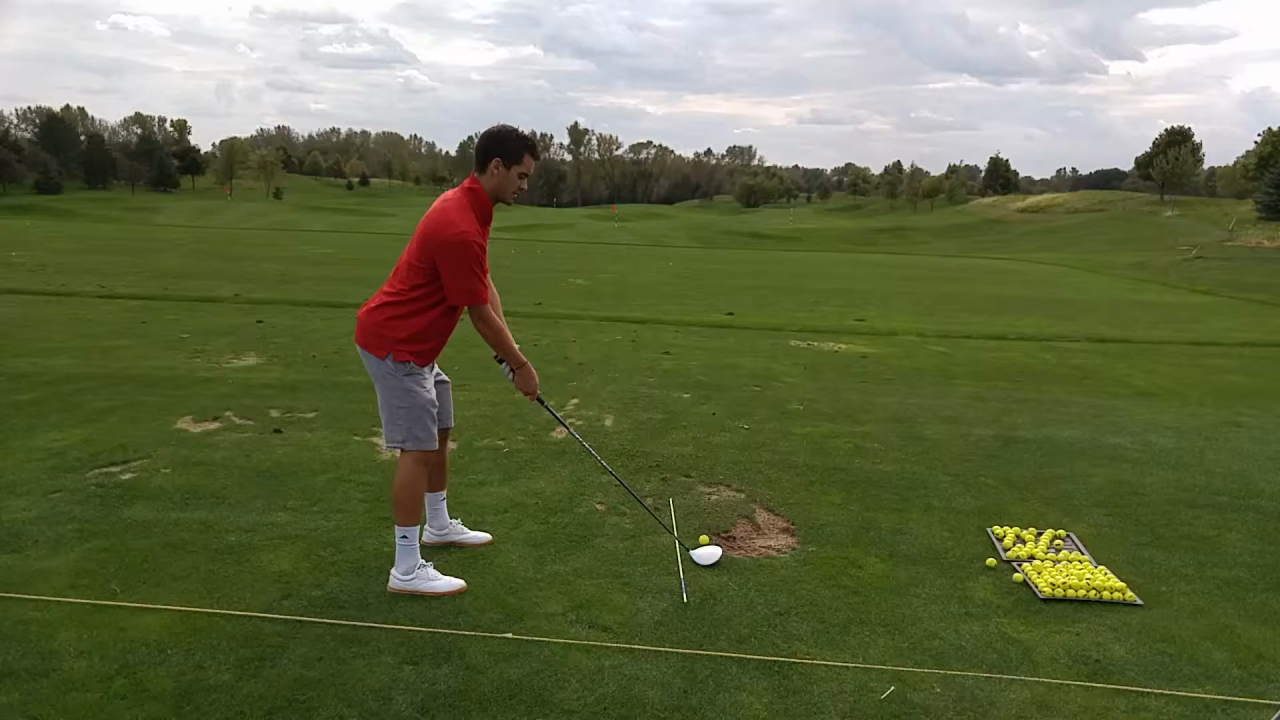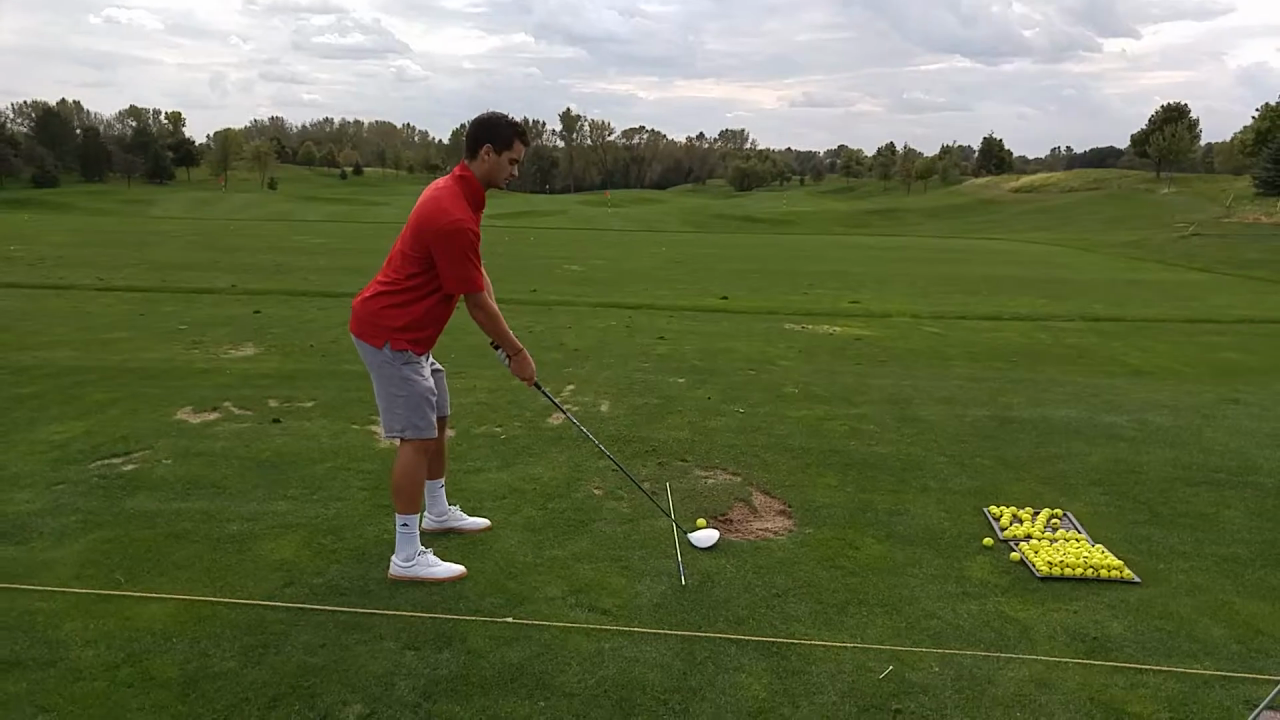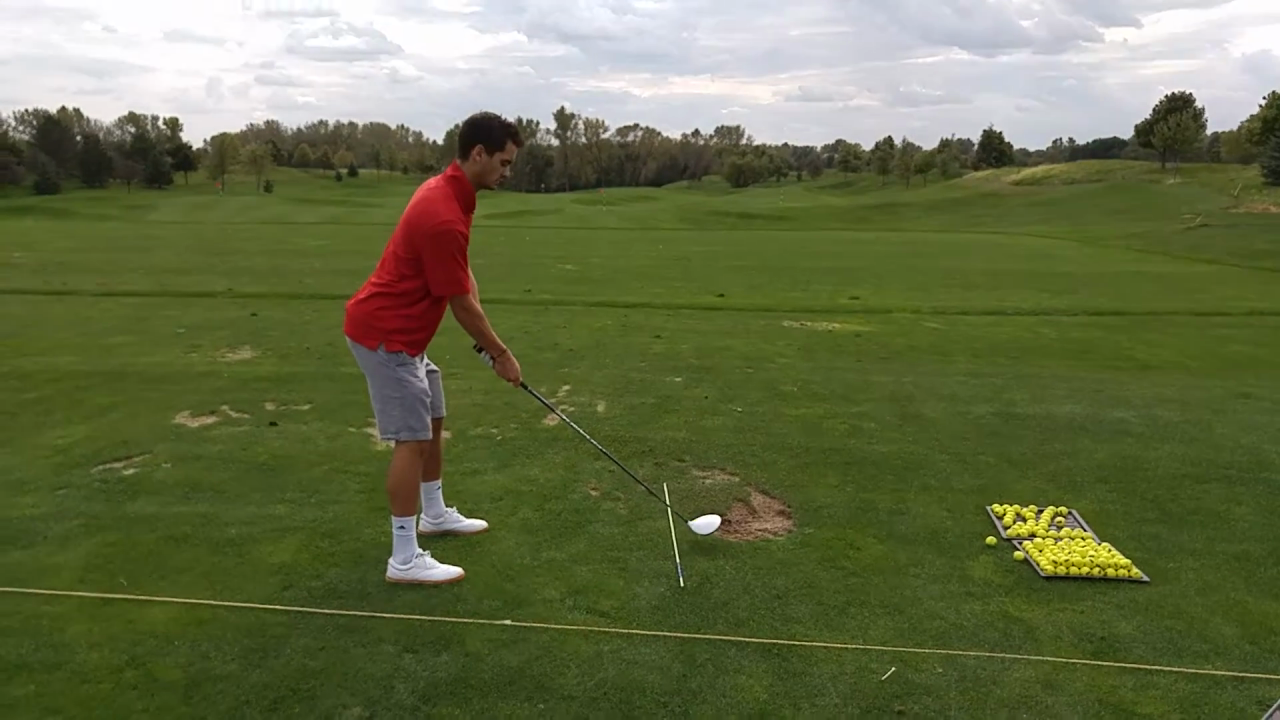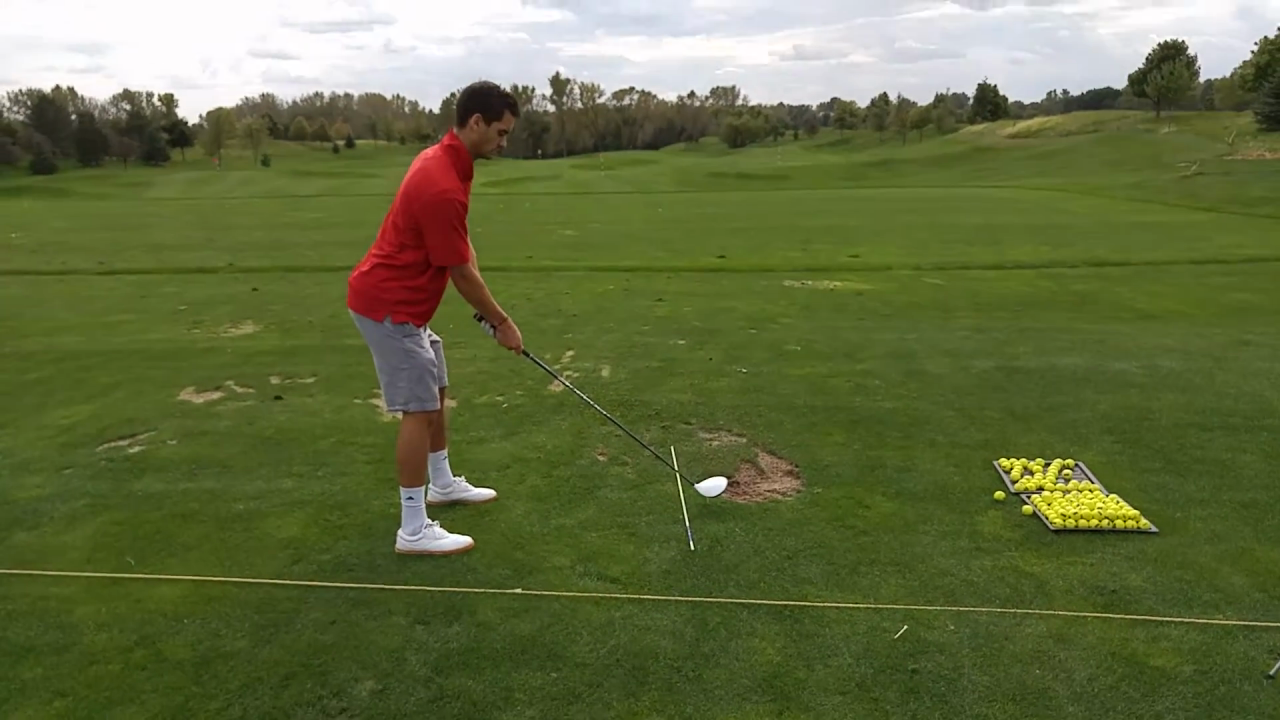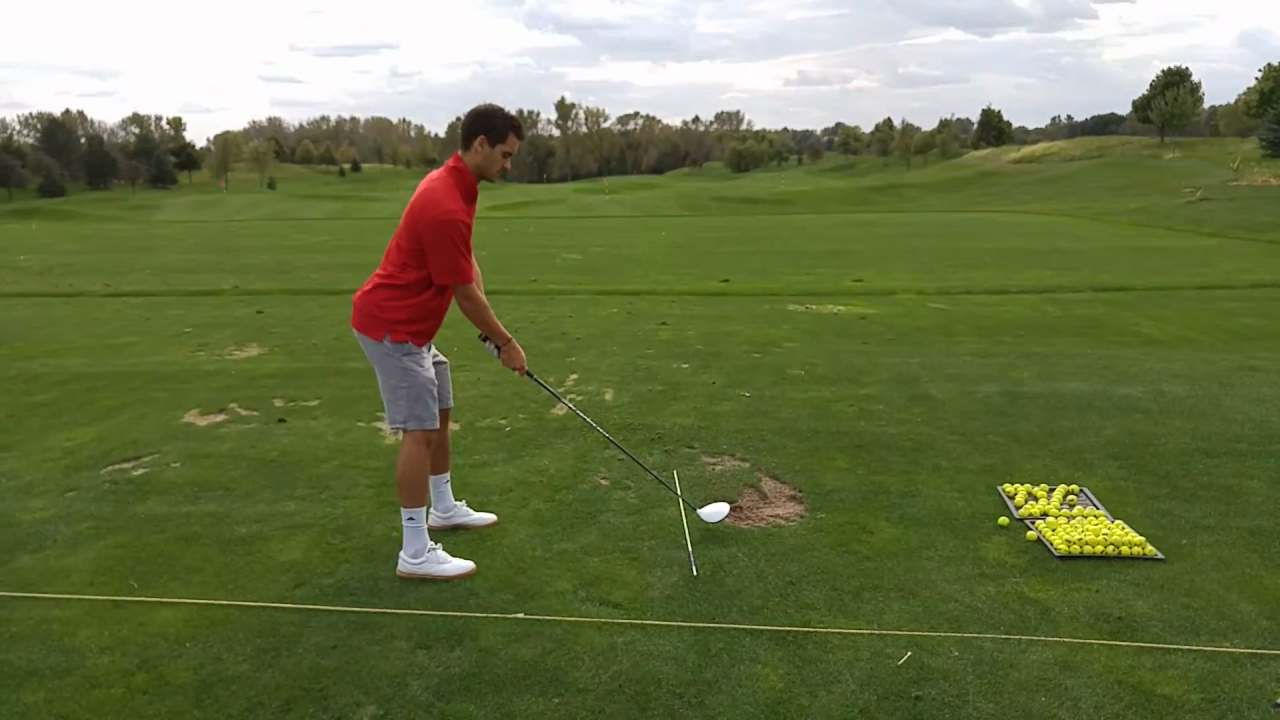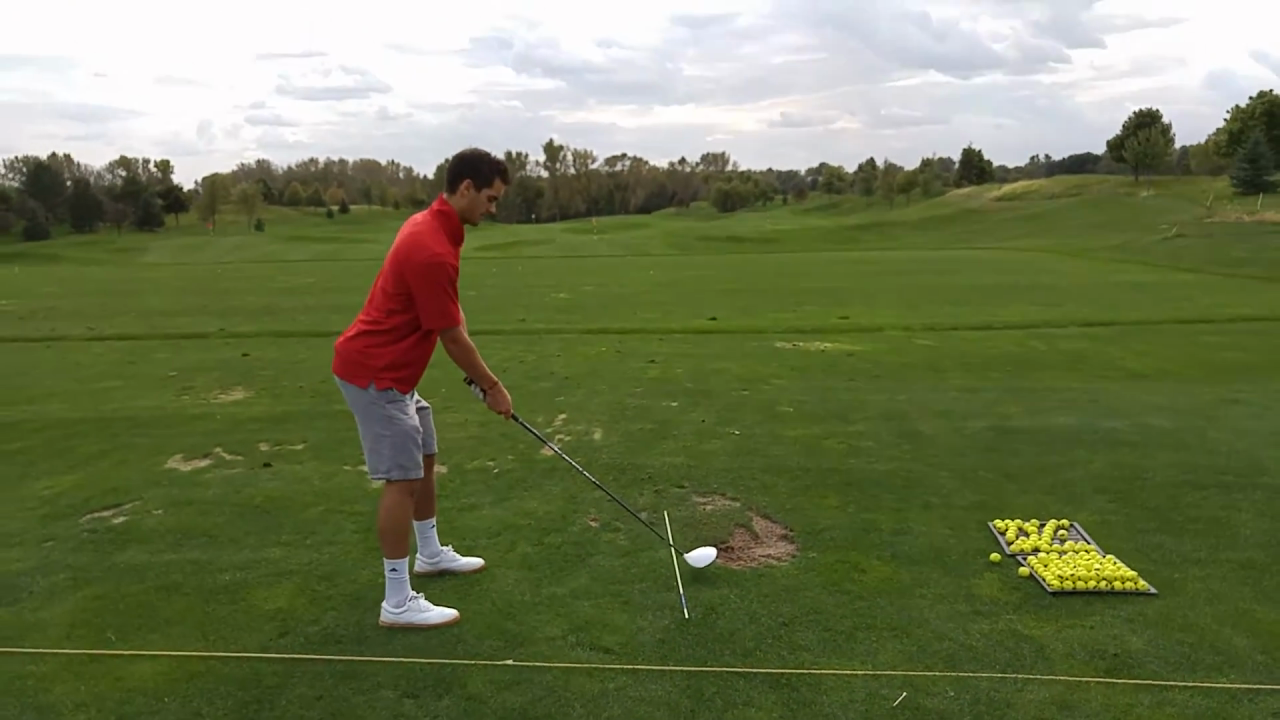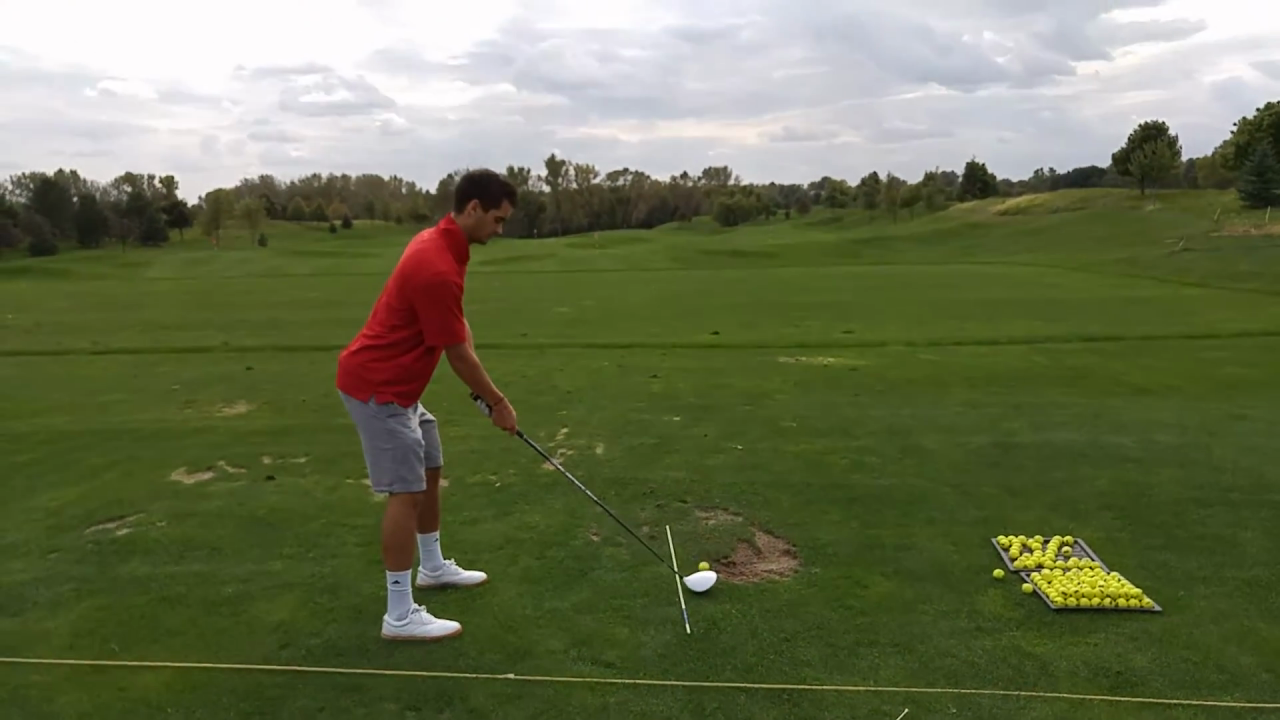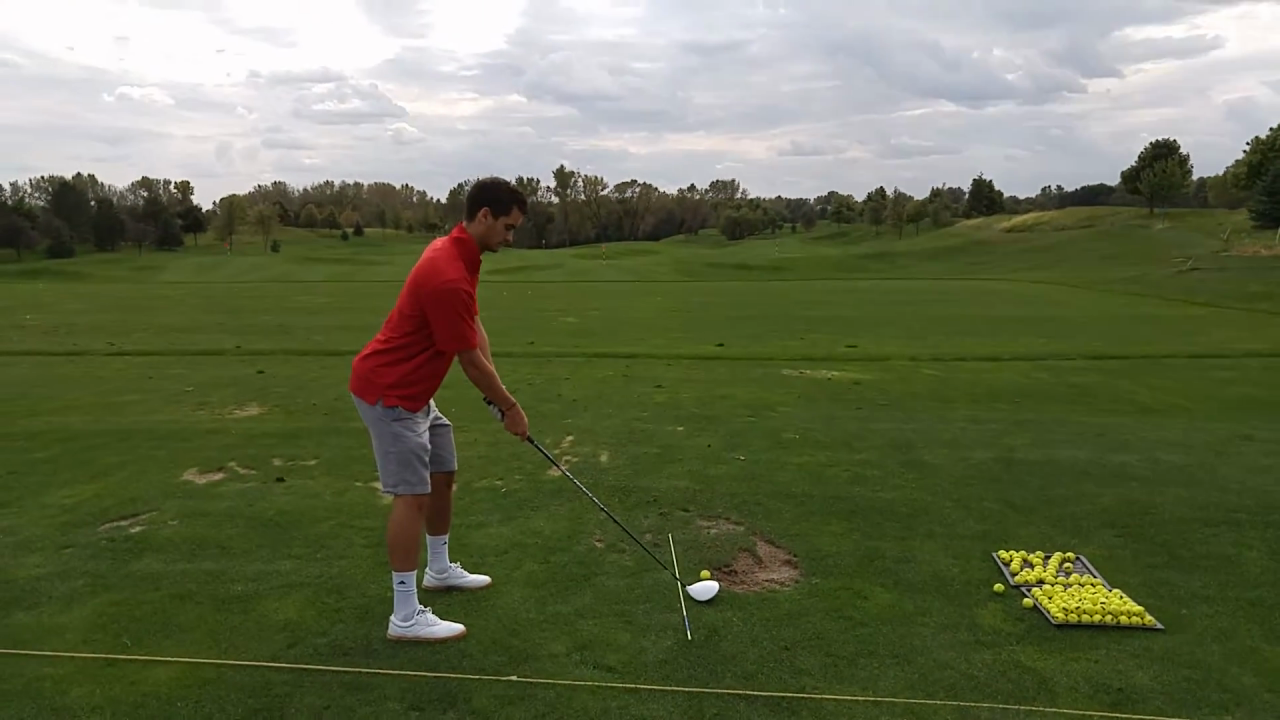
dt=0.4s
person 1, frame 1
left shoulder: (469, 204)
right shoulder: (459, 228)
left elbow: (485, 285)
right elbow: (480, 314)
left wrist: (509, 349)
right wrist: (521, 366)
left hip: (411, 339)
right hip: (393, 343)
left knee: (438, 434)
right knee: (416, 448)
left ankle: (439, 526)
right ankle: (407, 570)
person 1, frame 2
left shoulder: (456, 190)
right shoulder: (453, 217)
left elbow: (477, 274)
right elbow: (476, 302)
left wrist: (503, 338)
right wrist: (516, 353)
left hip: (406, 328)
right hip: (389, 333)
left knee: (436, 422)
right knee: (416, 436)
left ankle: (438, 512)
right ankle: (407, 557)
person 1, frame 3
left shoulder: (448, 190)
right shoulder: (443, 217)
left elbow: (463, 274)
right elbow: (460, 304)
left wrist: (486, 337)
right wrist: (500, 354)
left hip: (399, 329)
right hip: (385, 335)
left knee: (432, 423)
right knee: (412, 439)
left ankle: (434, 514)
right ankle: (404, 559)
person 1, frame 4
left shoulder: (441, 158)
right shoulder: (443, 186)
left elbow: (461, 250)
right elbow: (460, 273)
left wrist: (487, 308)
right wrist: (502, 322)
left hip: (399, 300)
right hip: (389, 307)
left knee: (435, 393)
right knee: (418, 409)
left ankle: (442, 483)
right ankle: (414, 530)
person 1, frame 5
left shoulder: (451, 182)
right shoulder: (446, 207)
left elbow: (468, 265)
right elbow: (464, 292)
left wrist: (493, 329)
right wrist: (506, 342)
left hip: (408, 321)
right hip: (391, 325)
left knee: (439, 415)
right knee: (419, 430)
left ankle: (443, 507)
right ankle: (416, 551)
person 1, frame 6
left shoulder: (432, 224)
right shoulder: (433, 250)
left elbow: (452, 312)
right elbow: (452, 337)
left wrist: (478, 373)
right wrist: (493, 386)
left hip: (389, 368)
right hip: (374, 373)
left knee: (424, 460)
right knee: (402, 479)
left ankle: (431, 553)
right ankle: (397, 602)
person 1, frame 7
left shoulder: (440, 241)
right shoulder: (438, 268)
left elbow: (458, 326)
right elbow: (457, 354)
left wrist: (483, 388)
right wrist: (498, 402)
left hip: (394, 381)
right hip: (376, 387)
left knee: (428, 473)
right knee: (406, 492)
left ankle: (433, 566)
right ankle: (399, 615)
person 1, frame 8
left shoulder: (457, 251)
right shoulder: (448, 277)
left elbow: (474, 328)
right elbow: (470, 360)
left wrist: (497, 389)
right wrist: (510, 408)
left hip: (410, 388)
right hip: (388, 392)
left knee: (441, 475)
right knee: (411, 495)
left ankle: (440, 568)
right ankle: (405, 616)
